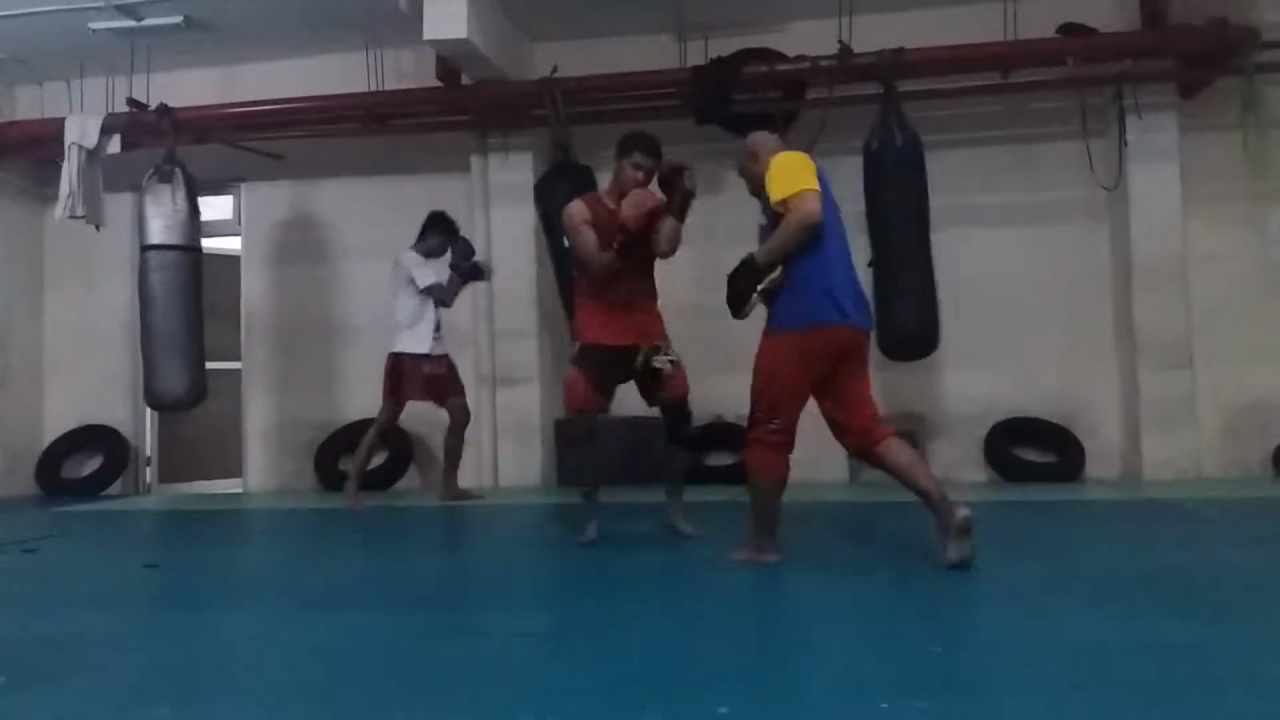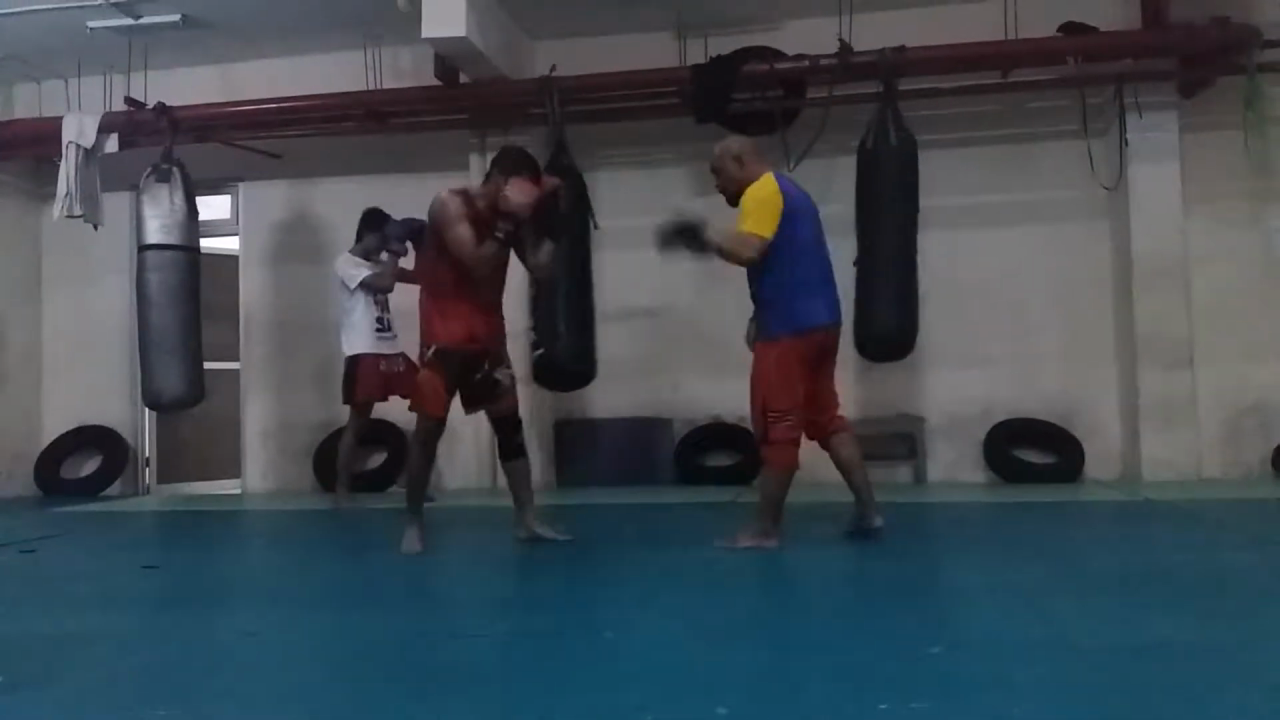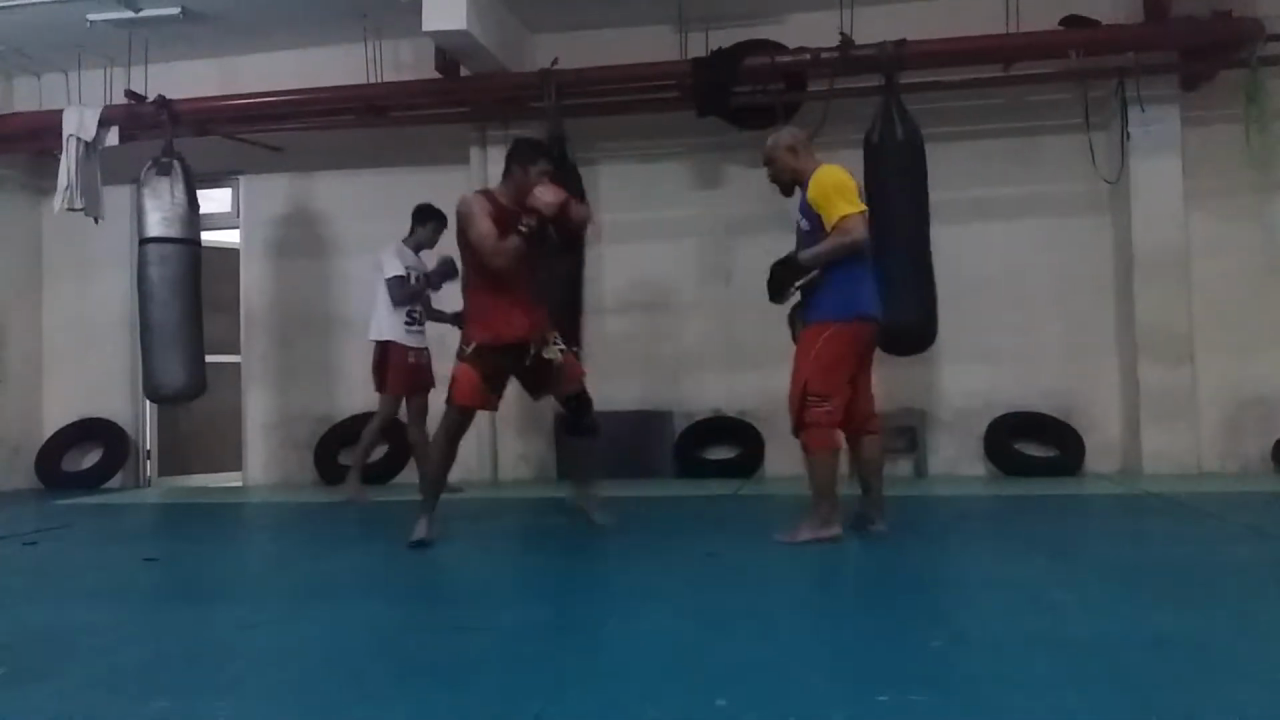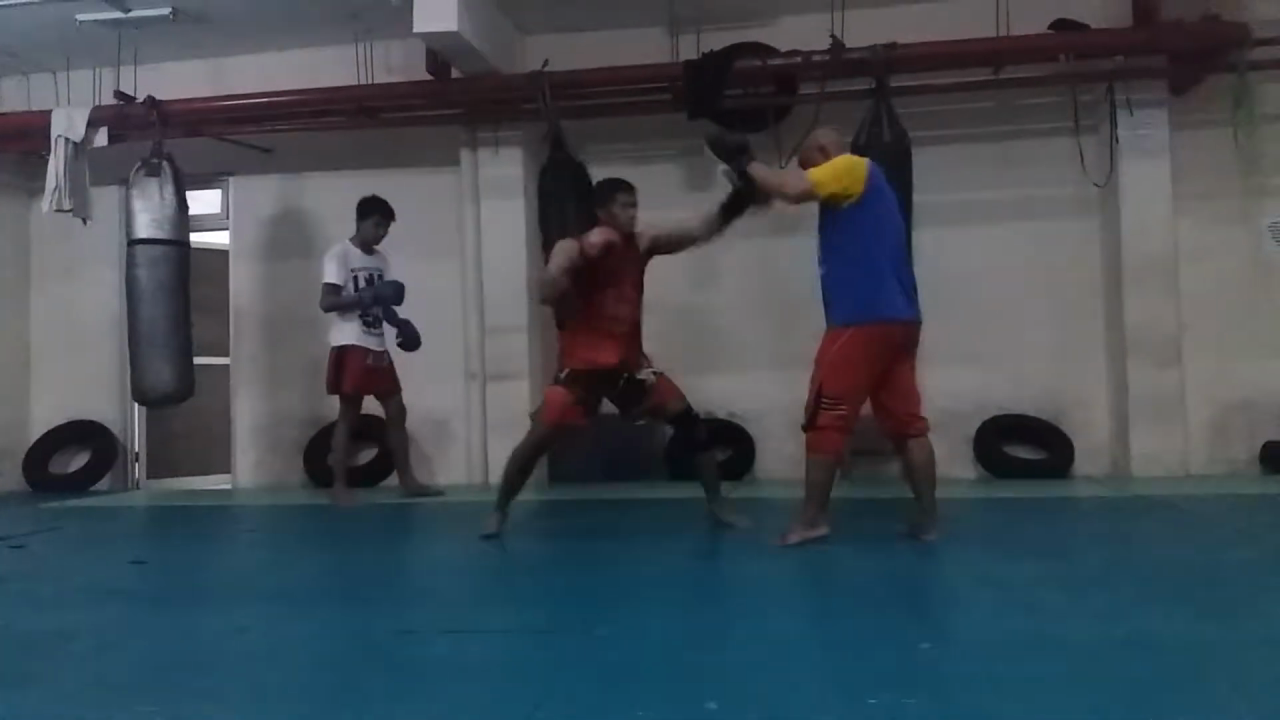
dt=1s
person 1, frame 1
left shoulder: (787, 163)
right shoulder: (797, 175)
left elbow: (807, 213)
left wrist: (755, 262)
left hip: (802, 321)
right hip: (849, 321)
left knee: (768, 434)
right knee: (866, 430)
left ankle: (762, 542)
right ankle: (948, 512)
person 1, frame 2
left shoulder: (763, 191)
right shoulder: (791, 192)
left elbow: (747, 250)
left wrist: (699, 237)
left hip: (788, 328)
right hip: (821, 321)
left knee: (778, 429)
right knee: (826, 419)
left ankle: (765, 528)
right ankle: (866, 510)
person 1, frame 3
left shoulder: (826, 179)
right shoulder: (822, 187)
left elbow: (854, 235)
left wrist: (799, 262)
right wrist: (803, 274)
left hip: (835, 315)
right hip: (858, 313)
left knee: (812, 412)
right knee: (859, 416)
left ankle: (824, 516)
right ankle: (873, 509)
person 1, frame 4
left shoulder: (852, 167)
right shoulder: (868, 187)
left elbow: (790, 188)
left wrist: (745, 162)
left hip: (862, 318)
right hip: (897, 317)
left knee: (826, 417)
right knee: (905, 421)
left ankle: (812, 518)
right ankle: (926, 519)
person 2, frame 1
left shoulder: (653, 210)
right shoulder: (579, 211)
left elbow: (664, 248)
right elbow: (598, 270)
left wrist: (679, 201)
right wrist: (627, 234)
left hip: (645, 331)
right hip: (598, 334)
left knee: (678, 413)
right knee: (585, 422)
left ankle: (675, 508)
right ankle: (591, 513)
person 2, frame 2
left shoulder: (510, 215)
right shoulder: (449, 205)
left elbow: (542, 266)
right elbow: (476, 265)
right wrist: (508, 222)
left hip: (488, 337)
right hip: (445, 339)
left knee: (509, 426)
right knee: (429, 428)
left ankle: (527, 520)
right ankle: (414, 521)
person 2, frame 3
left shoulder: (534, 207)
right shoulder: (475, 206)
right elbow: (498, 259)
left wrist: (568, 215)
right wrist: (532, 220)
left hip: (533, 328)
right hip: (486, 335)
left knee: (578, 401)
right knee: (455, 422)
left ankle: (583, 493)
right ankle: (426, 515)
person 2, frame 4
left shoulder: (641, 243)
right shoulder: (569, 249)
left elbow: (701, 232)
right elbow: (546, 294)
left wrist: (735, 203)
right wrist: (583, 259)
left hip: (628, 359)
right hip: (581, 363)
left knee: (687, 421)
right knee: (540, 435)
left ankle: (717, 505)
right ankle: (500, 512)
person 3, frame 1
left shoulder: (420, 263)
right shoulder: (413, 261)
left elbow: (441, 296)
right elbow: (445, 298)
left wrist: (466, 273)
right wrist: (461, 267)
left hip: (434, 353)
right hip: (411, 354)
left knee: (460, 414)
right knee: (387, 419)
left ankle: (450, 484)
right ankle: (353, 484)
person 3, frame 2
left shoulder: (378, 264)
right shoulder: (346, 263)
right elbow: (385, 284)
right wrist: (394, 252)
left hip: (392, 351)
right hip: (364, 354)
right knee: (358, 422)
right ankle: (342, 491)
person 3, frame 3
left shoulder: (419, 264)
right shoulder: (394, 253)
right elbow: (399, 296)
left wrist: (452, 317)
right wrist: (432, 279)
left hip: (418, 346)
right hip: (393, 343)
left knee: (419, 414)
right knee: (387, 411)
right ankle: (354, 477)
person 3, frame 4
left shoulder: (381, 259)
right shoulder: (339, 255)
right elbow: (326, 302)
right wrist: (365, 296)
left hip: (378, 348)
right hip: (350, 347)
left knee: (397, 412)
right knee: (348, 416)
left ankle: (407, 479)
right ankle: (340, 486)
